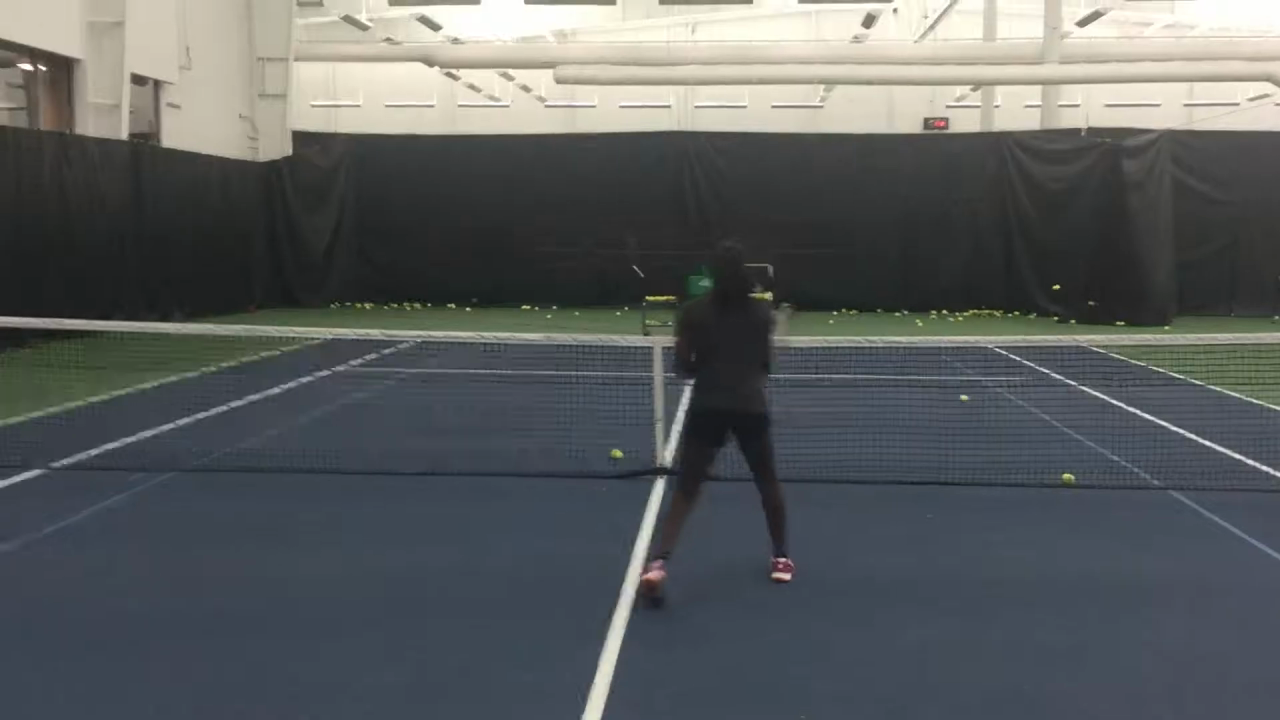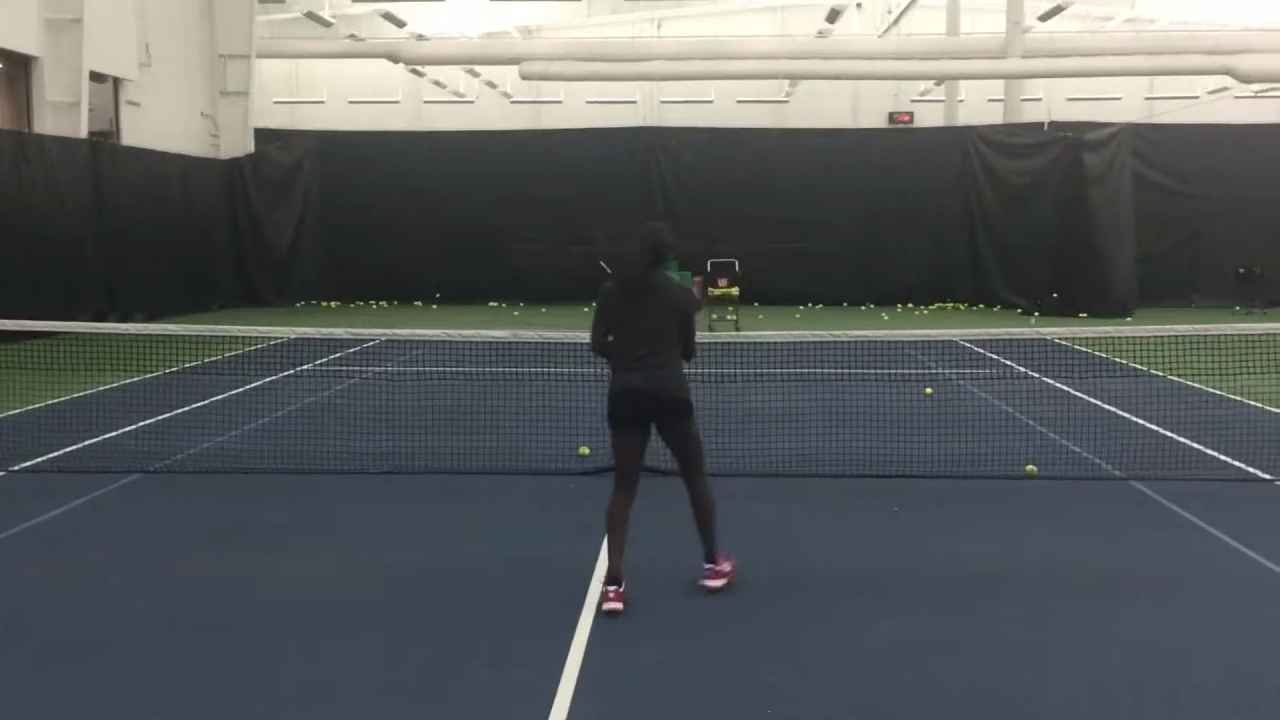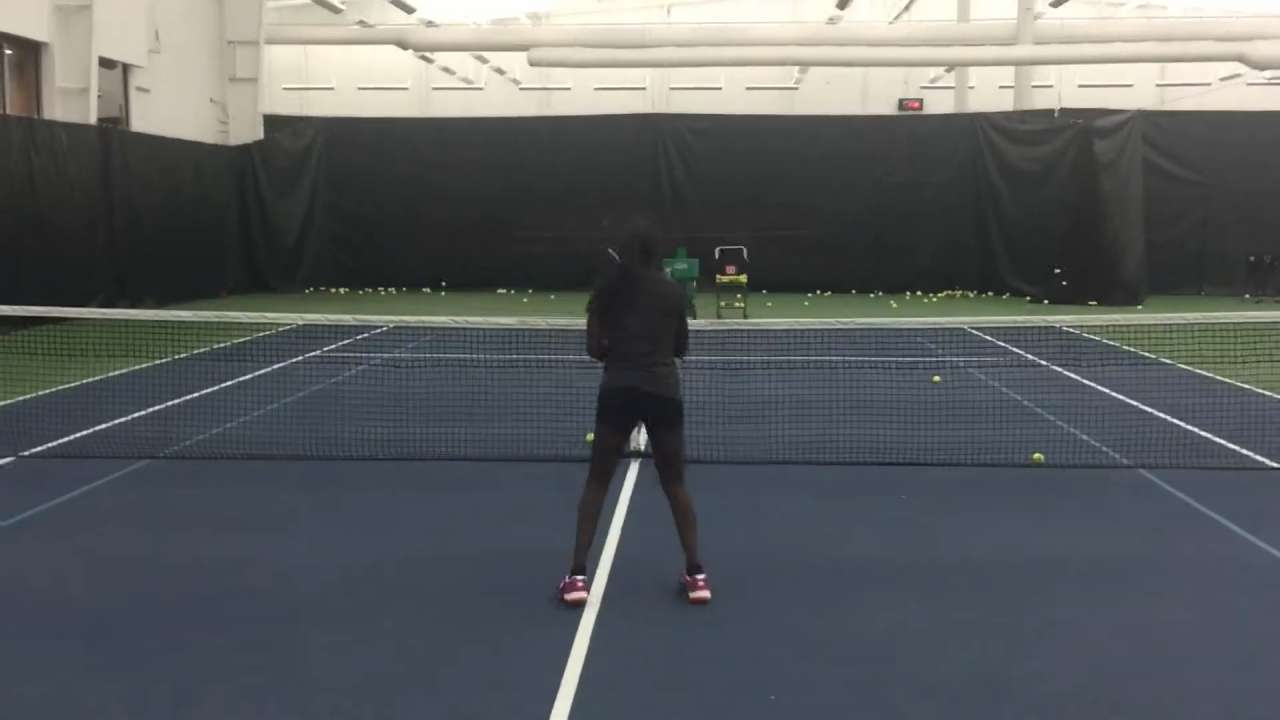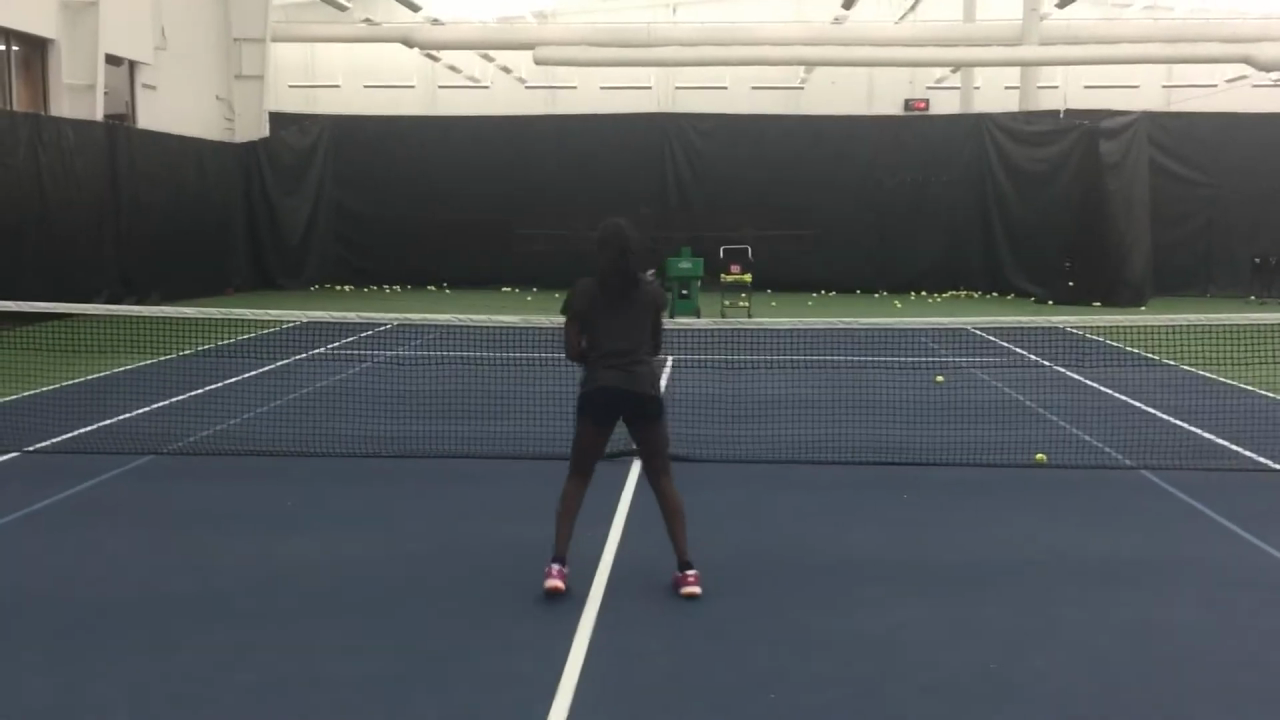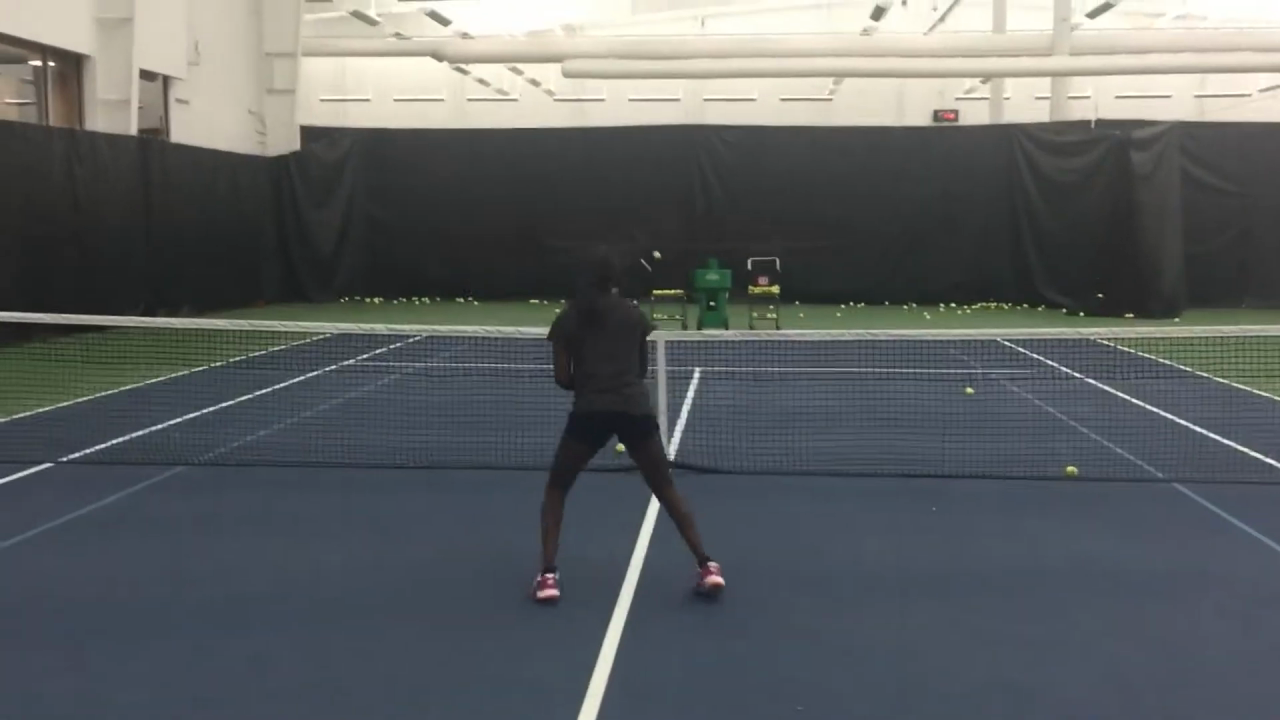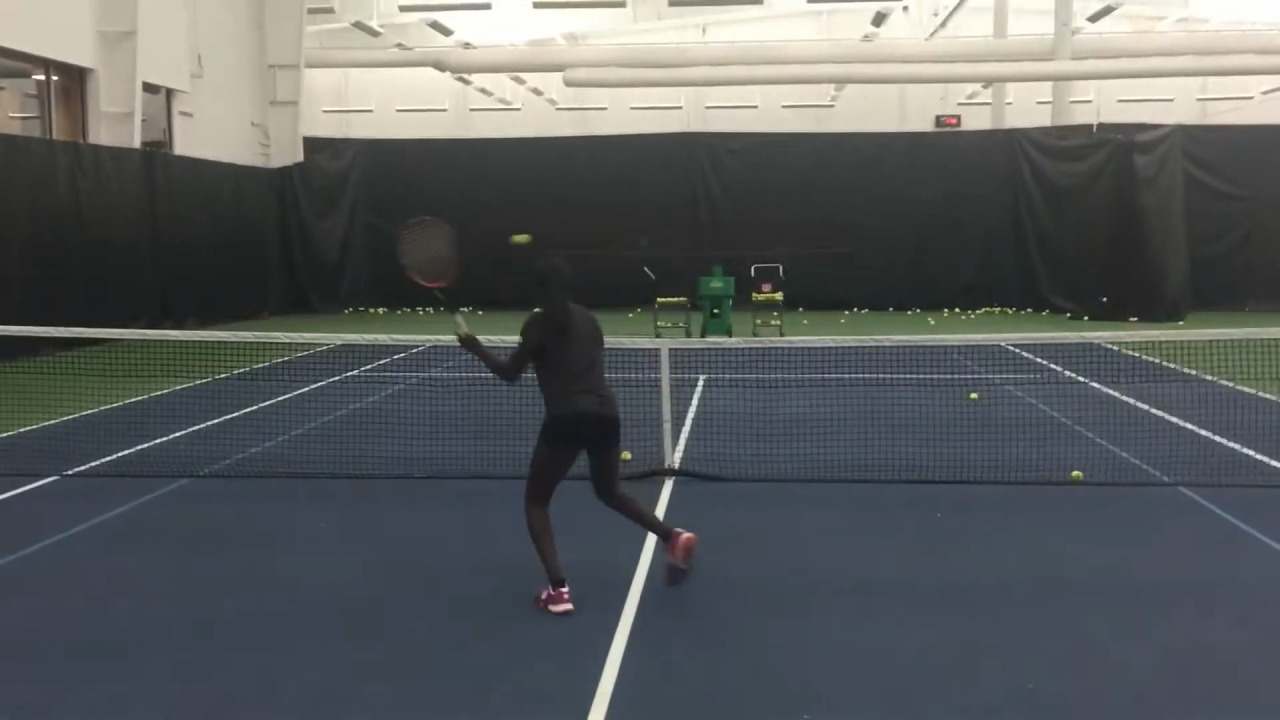
dt=0.3s
person 1, frame 1
left shoulder: (694, 311)
right shoulder: (760, 311)
left elbow: (684, 365)
right elbow: (764, 366)
left hip: (707, 407)
right hip: (750, 407)
left knee: (685, 491)
right knee: (768, 484)
left ankle: (658, 563)
right ankle: (780, 558)
person 1, frame 2
left shoulder: (613, 291)
right shoulder: (682, 296)
left elbow: (600, 347)
right elbow: (688, 352)
left hip: (627, 394)
right hip: (671, 393)
left knee: (625, 488)
right knee: (696, 479)
left ankle: (613, 584)
right ankle: (712, 563)
person 1, frame 3
left shoulder: (606, 289)
right shoulder: (674, 293)
left elbow: (595, 349)
right elbow: (680, 348)
left hip: (619, 390)
right hip: (663, 392)
left knee: (597, 483)
right knee: (675, 484)
left ankle: (577, 576)
right ankle: (696, 574)
person 1, frame 4
left shoulder: (581, 293)
right shoulder: (651, 290)
left elbow: (573, 351)
right elbow: (656, 347)
left hip: (599, 391)
right hip: (643, 390)
left knee: (577, 479)
right knee: (661, 479)
left ankle: (557, 567)
right ankle: (687, 571)
person 1, frame 5
left shoulder: (567, 319)
right shoulder: (634, 315)
left elbow: (563, 379)
left hip: (589, 412)
right hip: (635, 409)
left knee: (556, 489)
right knee: (666, 492)
left ankle: (549, 575)
right ankle: (707, 566)
person 1, frame 6
left shoulder: (538, 324)
right shoulder: (588, 319)
left elbow: (510, 374)
left wrist: (476, 349)
left hip: (566, 420)
right hip: (605, 414)
left knee: (535, 503)
right knee: (609, 493)
left ankle: (558, 590)
right ankle: (673, 536)
